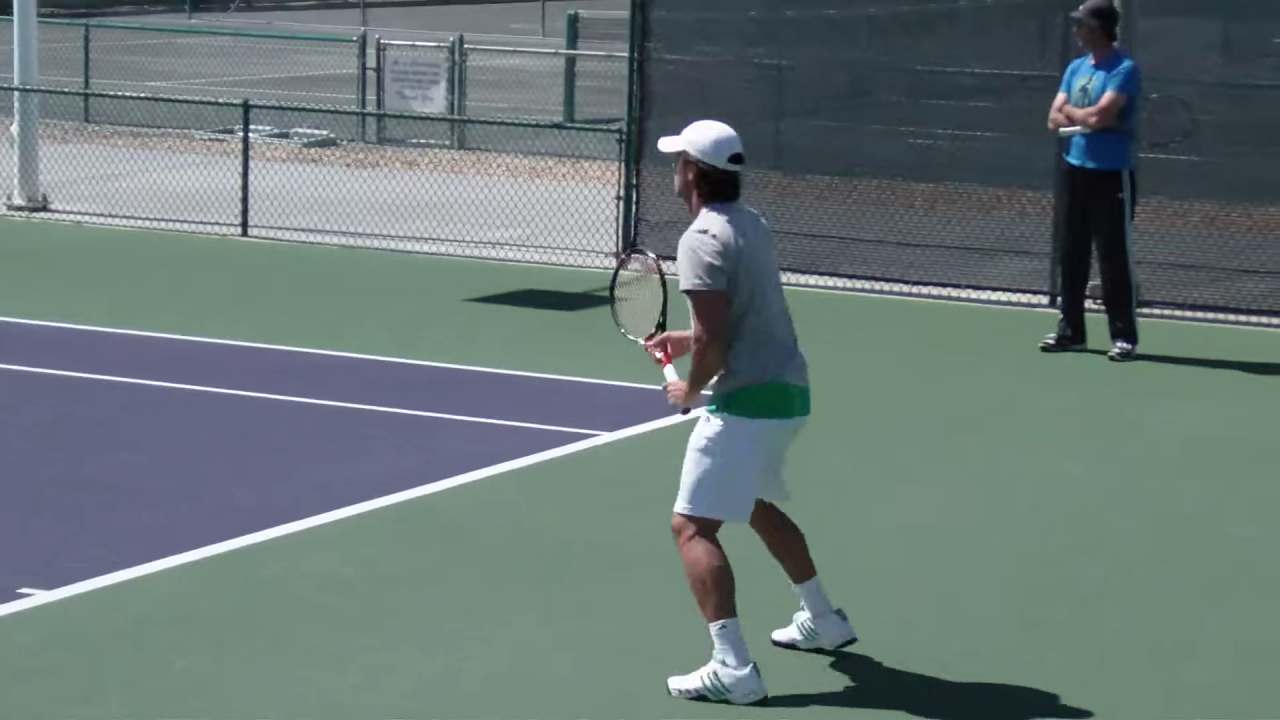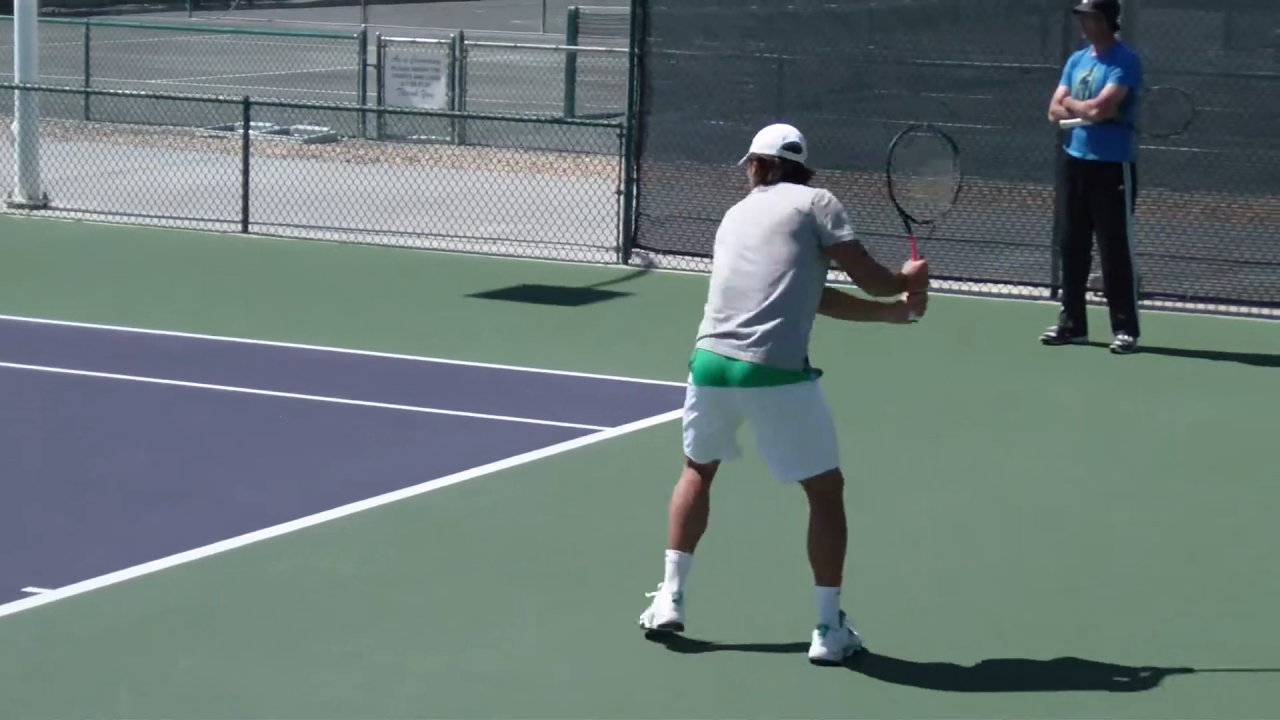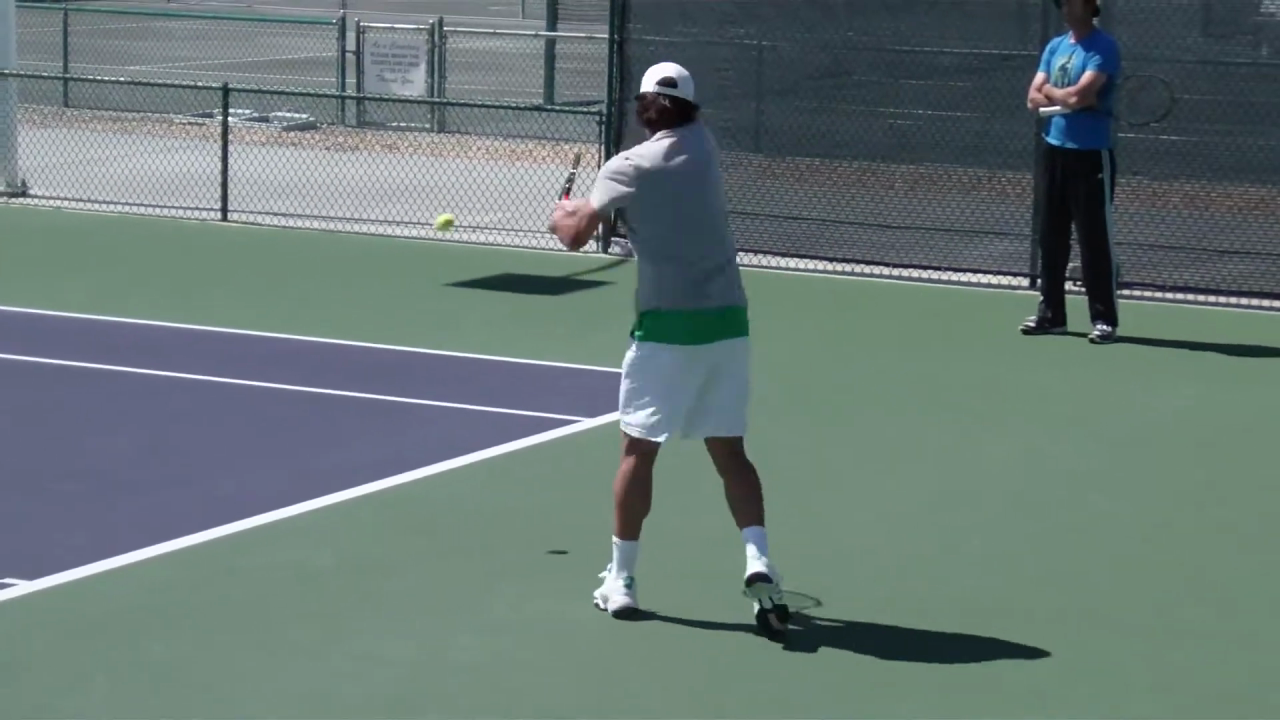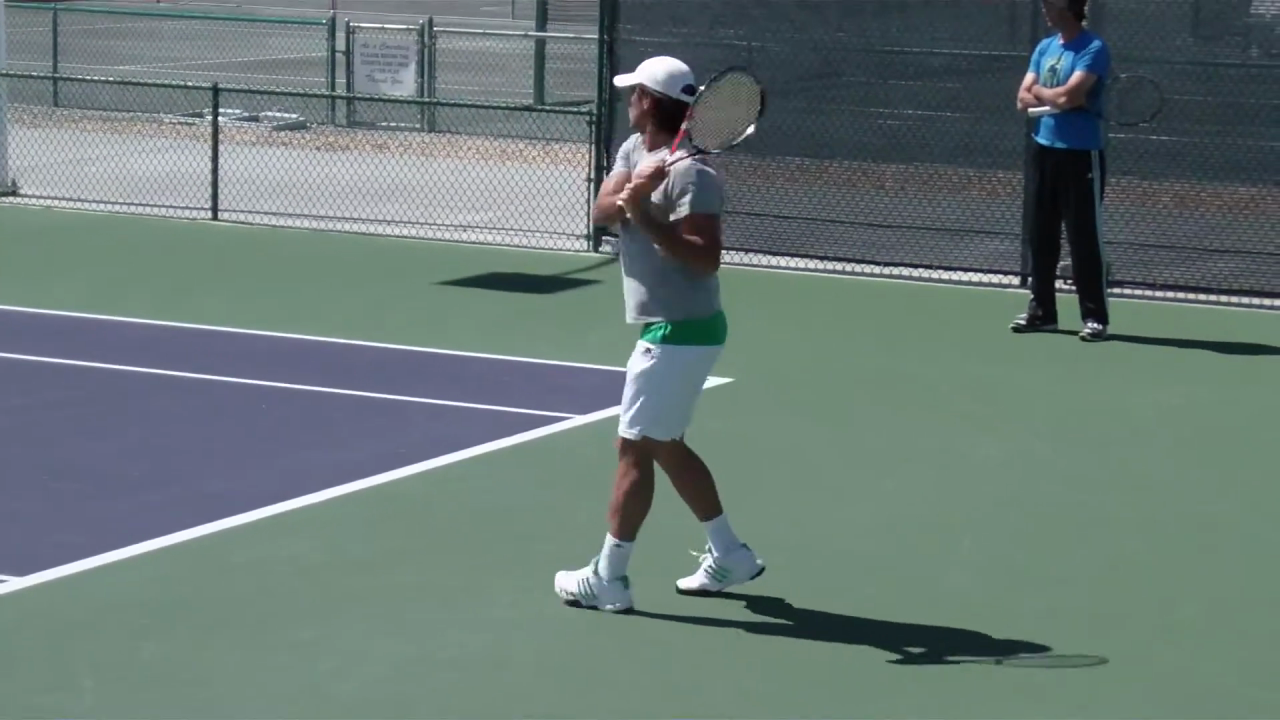
dt=0.5s
person 1, frame 1
left shoulder: (702, 240)
right shoulder: (753, 224)
left elbow: (713, 341)
left wrist: (691, 389)
right wrist: (688, 340)
left hip: (745, 401)
right hip: (792, 394)
left knee: (691, 528)
right knee: (760, 509)
left ankle: (733, 666)
right ankle: (821, 617)
person 1, frame 2
left shoulder: (733, 218)
right shoulder: (816, 203)
left elbow: (814, 297)
right elbow: (866, 275)
left wrist: (890, 310)
right wrist: (907, 281)
left hip: (711, 364)
right hip: (779, 375)
left knee: (697, 471)
right knee: (825, 494)
left ankle: (671, 597)
right ankle: (829, 628)
person 1, frame 3
left shoulder: (634, 167)
right shoulder: (699, 145)
left elbow: (574, 233)
left wrist: (561, 217)
right wrist: (585, 208)
left hip: (671, 331)
right hip: (730, 324)
left knee: (638, 452)
right knee: (730, 453)
left ankle: (621, 582)
right ankle: (758, 560)
person 1, frame 4
left shoulder: (694, 172)
right shoulder: (637, 150)
left elbow: (707, 258)
right elbow: (601, 210)
left wrist: (646, 220)
right wrist: (635, 189)
left hip: (680, 330)
right hip: (677, 327)
left knee: (635, 450)
right knee: (667, 447)
left ankle: (606, 578)
right ankle: (729, 554)
person 2, frame 1
left shoulder: (1125, 69)
right shoulder: (1075, 68)
left elbow: (1098, 116)
right elbow: (1054, 119)
left wrist: (1071, 110)
right wrist: (1087, 119)
left hip: (1111, 175)
right hip: (1074, 170)
left knee: (1115, 258)
right knee: (1072, 255)
left ankle: (1124, 336)
right ankle: (1070, 330)
person 2, frame 2
left shoulder: (1126, 61)
right shoulder: (1076, 59)
left elbow: (1099, 108)
right elbow: (1055, 111)
left wrist: (1071, 102)
right wrist: (1087, 111)
left hip: (1111, 166)
right hip: (1075, 161)
left knee: (1116, 251)
right knee: (1072, 247)
left ankle: (1125, 328)
right ankle: (1072, 322)
person 2, frame 3
left shoulder: (1104, 47)
right shoulder: (1054, 47)
left elbow: (1077, 95)
right elbow: (1034, 99)
left wrist: (1050, 90)
right wrist: (1067, 99)
left hip: (1091, 154)
right hip: (1053, 150)
left knee: (1095, 239)
right knee: (1050, 236)
left ankle: (1104, 318)
right ankle: (1051, 312)
person 2, frame 4
left shoulder: (1093, 48)
right shoulder: (1044, 48)
left elbow: (1067, 96)
right elbow: (1023, 99)
left wrist: (1039, 90)
right wrist: (1054, 98)
left hip: (1080, 154)
right hip: (1044, 149)
left knee: (1084, 238)
right knee: (1040, 234)
left ankle: (1095, 316)
right ankle: (1041, 309)
